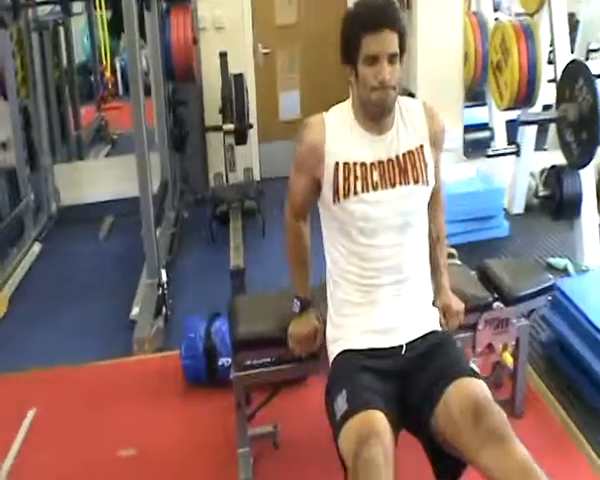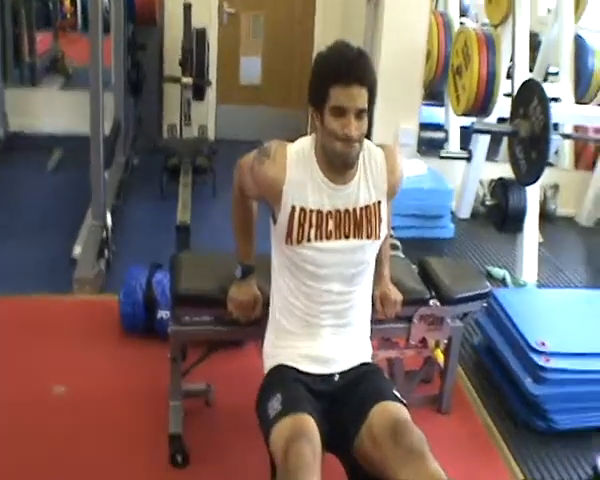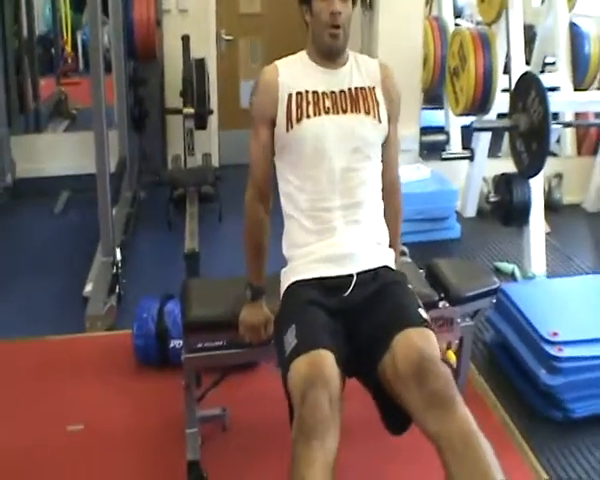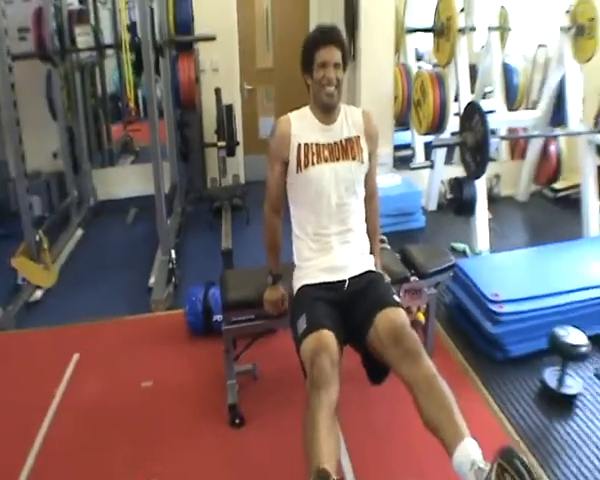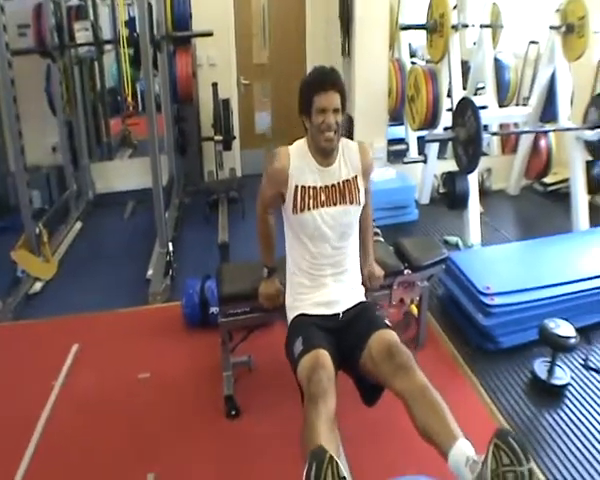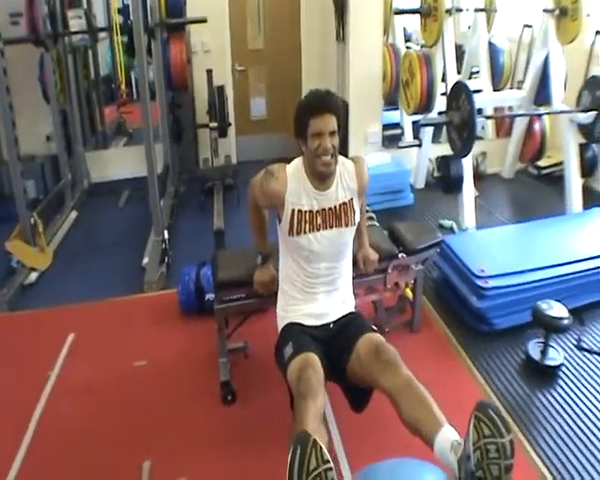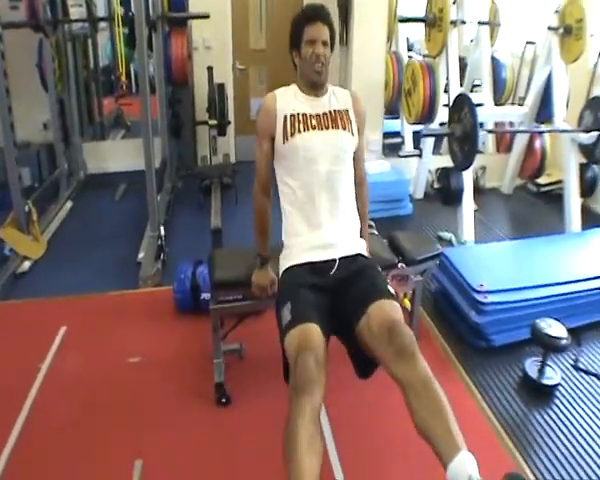
dt=0.7s
person 1, frame 1
left shoulder: (427, 123)
right shoulder: (319, 138)
right elbow: (295, 216)
left wrist: (443, 286)
right wrist: (302, 307)
left hip: (422, 332)
right hip: (357, 343)
left knee: (493, 431)
person 1, frame 2
left shoulder: (387, 167)
right shoulder: (277, 168)
right elbow: (240, 189)
right wrist: (244, 276)
left hip: (355, 362)
right hip: (292, 365)
person 1, frame 3
left shoulder: (380, 79)
right shoulder: (275, 82)
right elbow: (257, 195)
left wrist: (393, 263)
right wrist: (254, 293)
left hip: (375, 271)
right hip: (309, 277)
left knee: (435, 385)
right knee: (317, 402)
person 1, frame 4
left shoulder: (365, 124)
right shoulder: (287, 131)
right elbow: (273, 209)
right wrist: (274, 280)
left hip: (362, 271)
right hip: (314, 279)
left knee: (407, 344)
right knee: (323, 368)
person 1, frame 5
left shoulder: (360, 157)
right shoulder: (283, 164)
right elbow: (263, 212)
right wrist: (269, 274)
left hip: (353, 301)
right hip: (307, 309)
left knee: (399, 360)
right knee: (319, 382)
person 1, frame 6
left shoulder: (357, 172)
right shoulder: (279, 183)
right elbow: (253, 198)
right wrist: (264, 261)
left hip: (343, 311)
right hip: (299, 320)
left knee: (386, 359)
right knee: (308, 380)
person 1, frame 7
left shoulder: (351, 104)
right shoulder: (274, 107)
right elbow: (261, 190)
right wrist: (262, 261)
left hip: (352, 256)
right hip: (302, 262)
left knee: (400, 342)
right knee: (308, 369)
